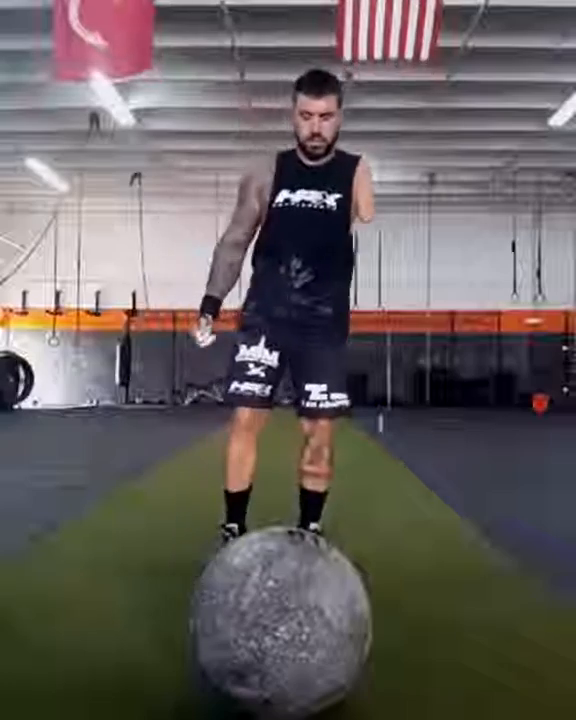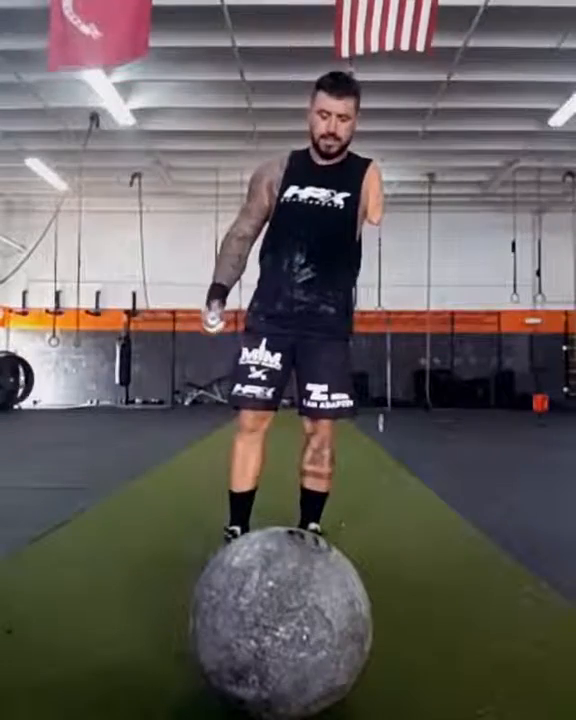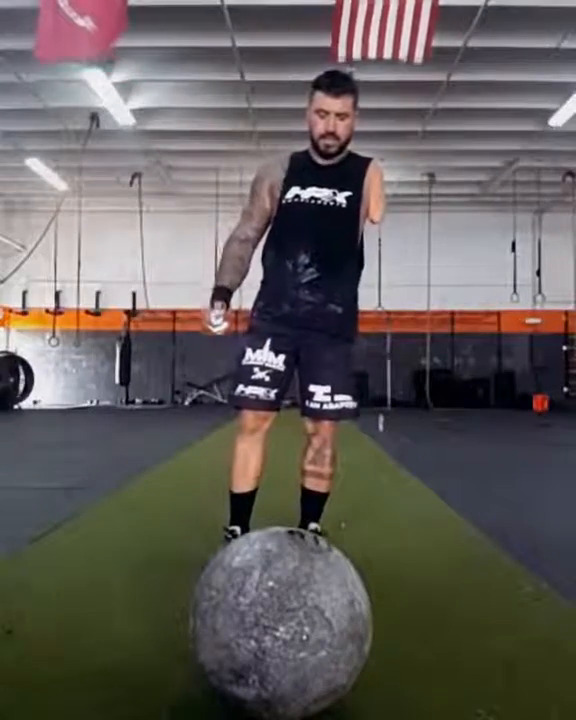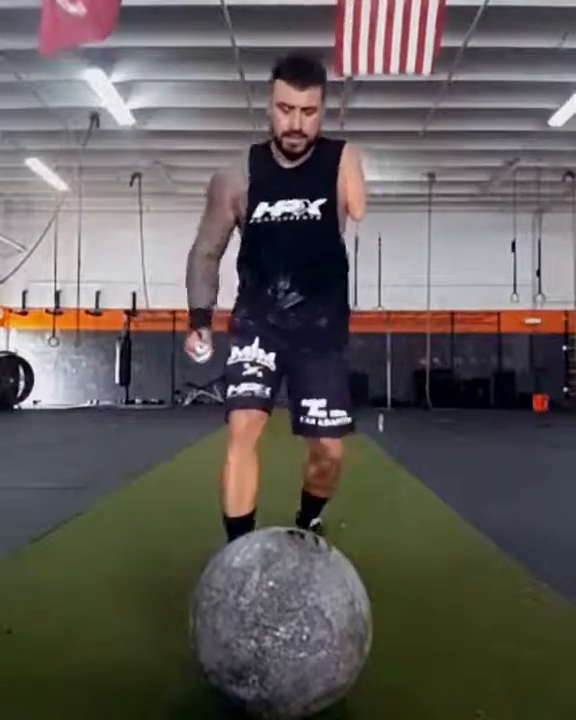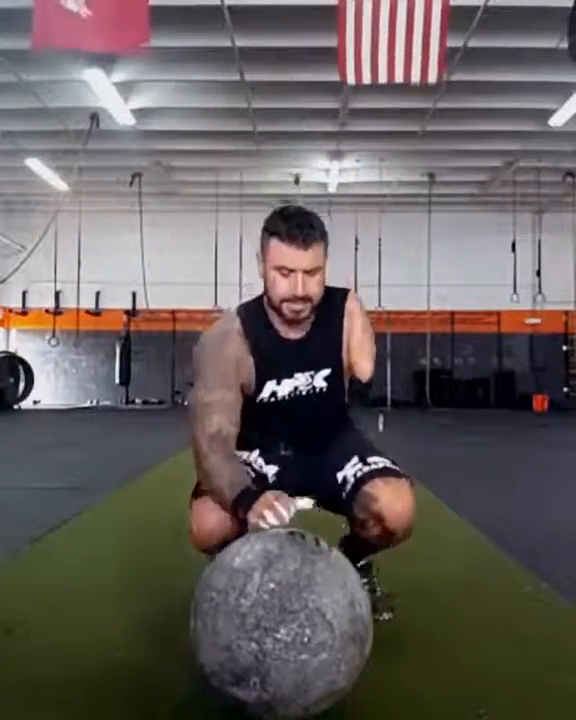
dt=0.7s
person 1, frame 1
left shoulder: (355, 172)
right shoulder: (266, 173)
right elbow: (235, 241)
right wrist: (210, 303)
left hip: (324, 324)
right hip: (265, 316)
left knee: (319, 429)
right knee: (245, 420)
left ankle: (309, 531)
right ankle: (233, 530)
person 1, frame 2
left shoulder: (366, 175)
right shoulder: (276, 171)
right elbow: (242, 233)
right wrist: (218, 291)
left hip: (328, 325)
right hip: (269, 317)
left knee: (320, 429)
right knee: (251, 420)
left ankle: (309, 533)
right ankle: (237, 532)
person 1, frame 3
left shoulder: (367, 174)
right shoulder: (277, 173)
right elbow: (245, 236)
right wrist: (222, 292)
left hip: (331, 325)
right hip: (272, 318)
left knee: (322, 430)
right knee: (252, 421)
left ankle: (309, 532)
right ankle: (236, 532)
person 1, frame 4
left shoulder: (344, 163)
right shoulder: (237, 176)
right elbow: (206, 253)
right wrist: (199, 316)
left hip: (322, 326)
right hip: (258, 320)
left knee: (328, 448)
right knee: (243, 430)
left ankle: (308, 524)
person 1, frame 5
left shoulder: (346, 311)
right shoulder: (227, 342)
right elbow: (212, 441)
right wrist: (247, 499)
left hip: (330, 441)
right hip: (259, 450)
left knee: (397, 509)
right knee: (206, 526)
left ankle: (355, 563)
